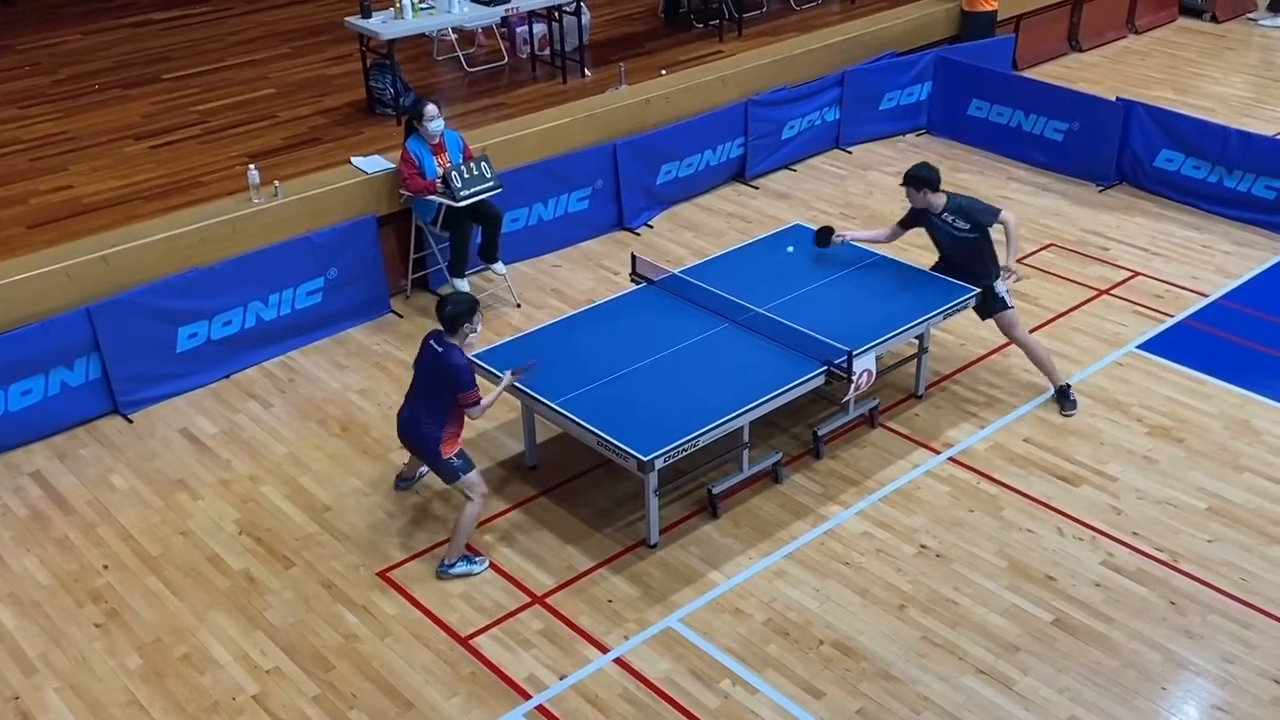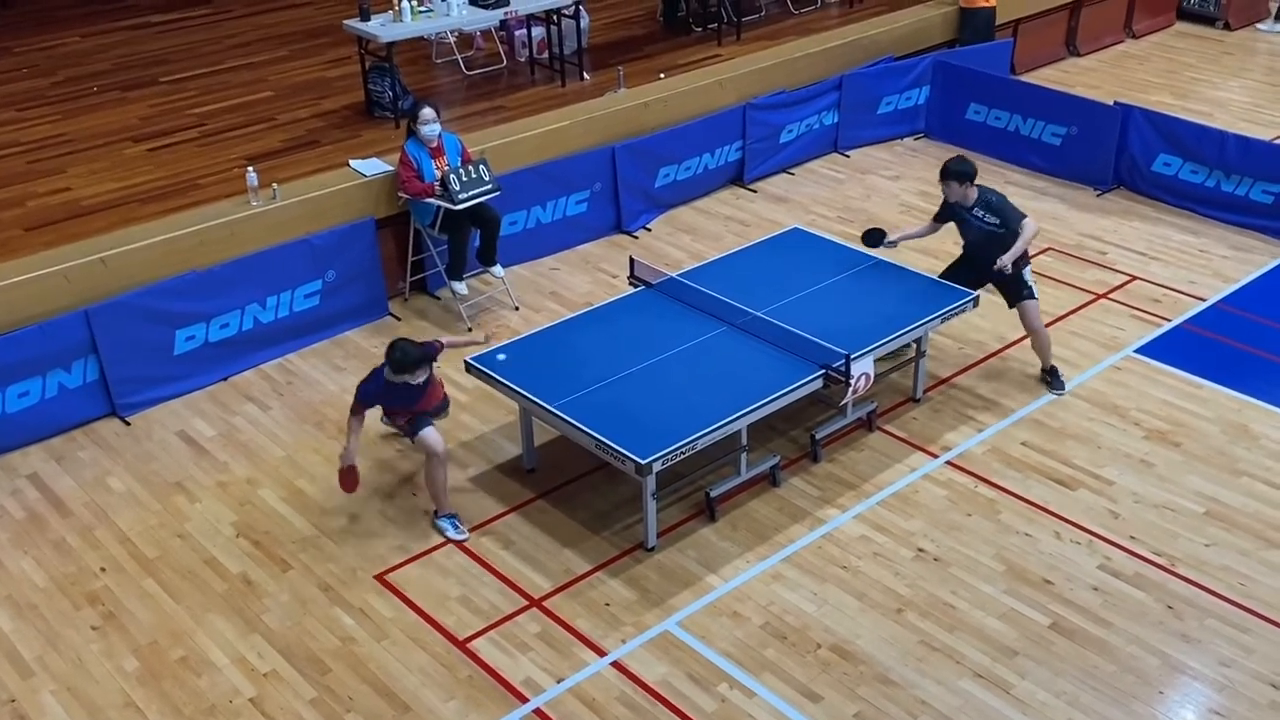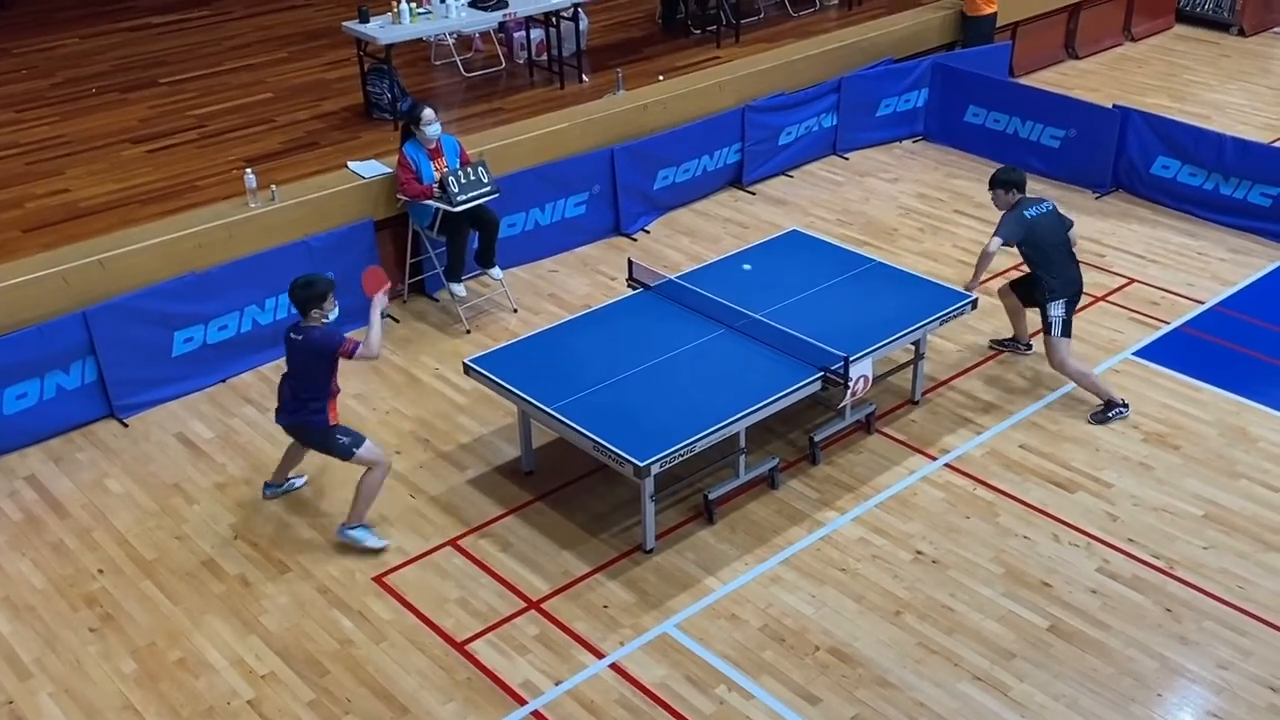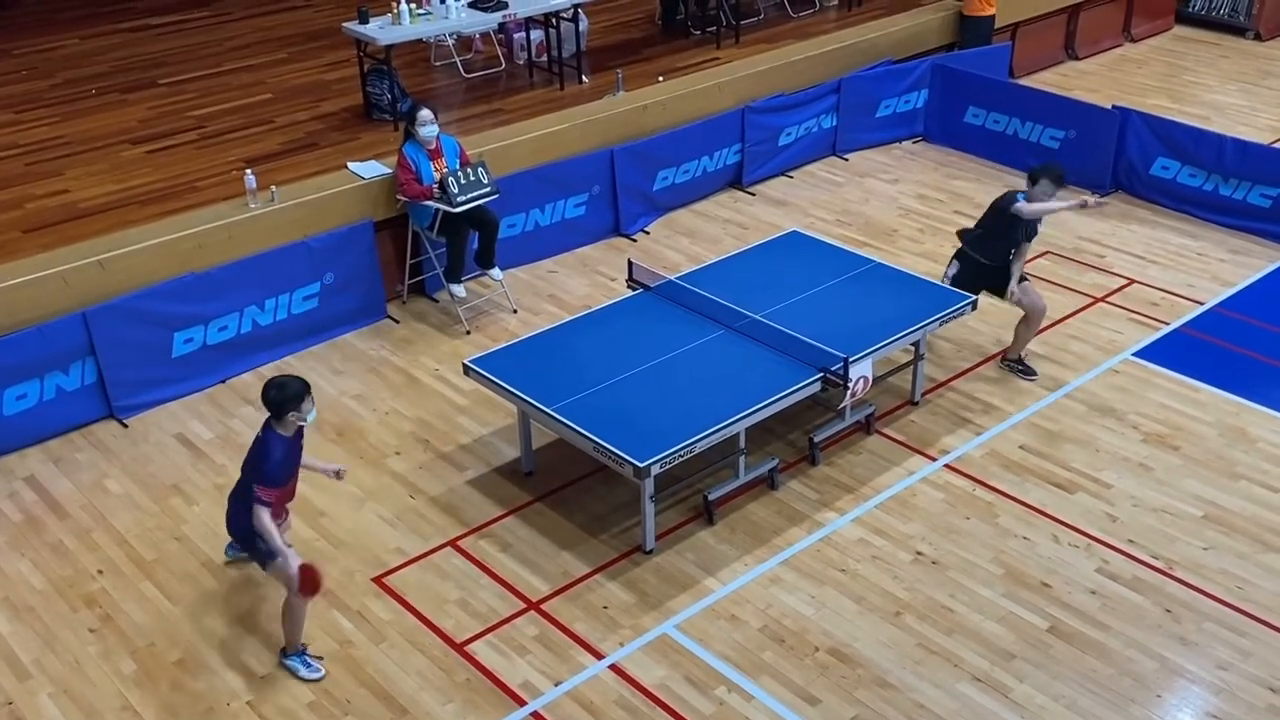
dt=0.5s
person 1, frame 1
left shoulder: (433, 339)
right shoulder: (459, 366)
right elbow: (474, 411)
left wrist: (461, 351)
right wrist: (502, 386)
left hip: (407, 422)
right hip: (434, 442)
right knee: (476, 494)
left ankle: (406, 476)
right ankle: (452, 561)
person 1, frame 2
left shoulder: (418, 357)
right shoulder: (372, 389)
left elbow: (442, 344)
right elbow: (356, 413)
left wrist: (474, 341)
right wrist: (350, 447)
left hip: (433, 398)
right hip: (408, 415)
left knee: (440, 412)
right knee: (437, 450)
right ankle: (444, 513)
person 1, frame 3
left shoulder: (293, 332)
right shoulder: (325, 338)
right elbow: (371, 352)
right wrist: (376, 308)
left hip: (287, 415)
right hip: (316, 424)
right knee: (380, 463)
left ankle: (277, 483)
right ankle: (354, 527)
person 1, frame 4
left shoulder: (283, 428)
right shoulder: (274, 459)
right elbow: (261, 514)
left wrist: (324, 468)
right wrist: (285, 556)
right hip: (249, 522)
left knee: (280, 528)
right knee: (300, 585)
left ankle: (239, 549)
right ankle: (293, 652)
person 2, frame 1
left shoulder: (964, 207)
right shoulder: (920, 211)
left elbow: (1008, 221)
right elbow: (890, 234)
left wrist: (1010, 258)
right wrist: (850, 236)
left hip: (985, 276)
right hip: (949, 272)
left knee: (1017, 335)
left ankle: (1061, 387)
person 2, frame 2
left shoulder: (993, 202)
right shoulder: (951, 203)
left elbow: (1031, 227)
right elbow: (934, 226)
left wrist: (1011, 254)
right wrist: (898, 238)
left hip: (1008, 264)
right hip: (973, 261)
left knee: (1034, 325)
left ankle: (1048, 369)
person 2, frame 3
left shoulder: (1013, 218)
right shoulder: (1046, 205)
left elbow: (991, 250)
right elbow: (1072, 238)
left wrist: (976, 278)
left hip: (1059, 289)
right hip: (1055, 279)
left knee: (1059, 361)
right knee: (1007, 293)
left ankle: (1115, 403)
right ankle: (1022, 342)
person 2, frame 4
left shoulder: (1034, 217)
right shoulder: (1014, 200)
left elbow: (1020, 254)
right elbow: (1027, 211)
left wrist: (1014, 280)
right wrist: (1073, 204)
left hip: (1000, 266)
right hip: (971, 261)
left knee: (1038, 307)
left ankle: (1012, 356)
person 3, frame 1
left shoulder: (453, 137)
right shoulder: (412, 147)
left elbow: (470, 163)
right elbow: (409, 182)
right wrist: (433, 186)
right hip: (434, 203)
left knee: (494, 215)
right knee: (463, 223)
left ankle: (489, 257)
right ankle: (457, 273)
person 3, frame 2
left shoulder: (451, 140)
right shoulder: (410, 150)
right elbow: (407, 185)
right wrist: (431, 189)
right hip: (432, 206)
left knee: (492, 218)
right knee: (462, 226)
left ankle: (488, 259)
right ankle: (455, 275)
person 3, frame 3
left shoulder: (450, 142)
right shoulder: (409, 152)
right elbow: (406, 186)
right wrist: (430, 191)
right hip: (430, 208)
left knee: (491, 220)
right knee: (460, 227)
left ankle: (486, 261)
right ankle: (453, 277)
person 3, frame 4
left shoulder: (450, 142)
right shoulder: (408, 153)
left elbow: (467, 168)
right elbow: (406, 187)
right wrist: (430, 191)
right hip: (430, 209)
left knee: (490, 220)
right knee: (460, 228)
left ankle: (485, 262)
right ankle: (453, 277)
